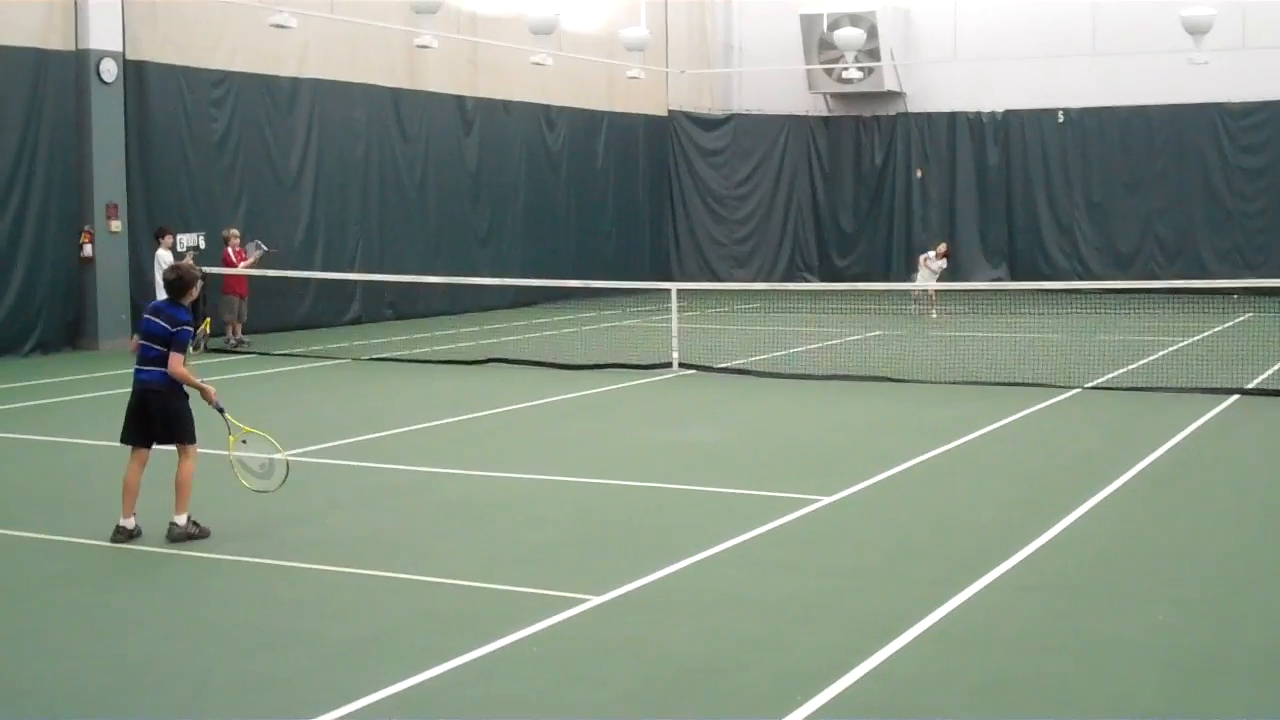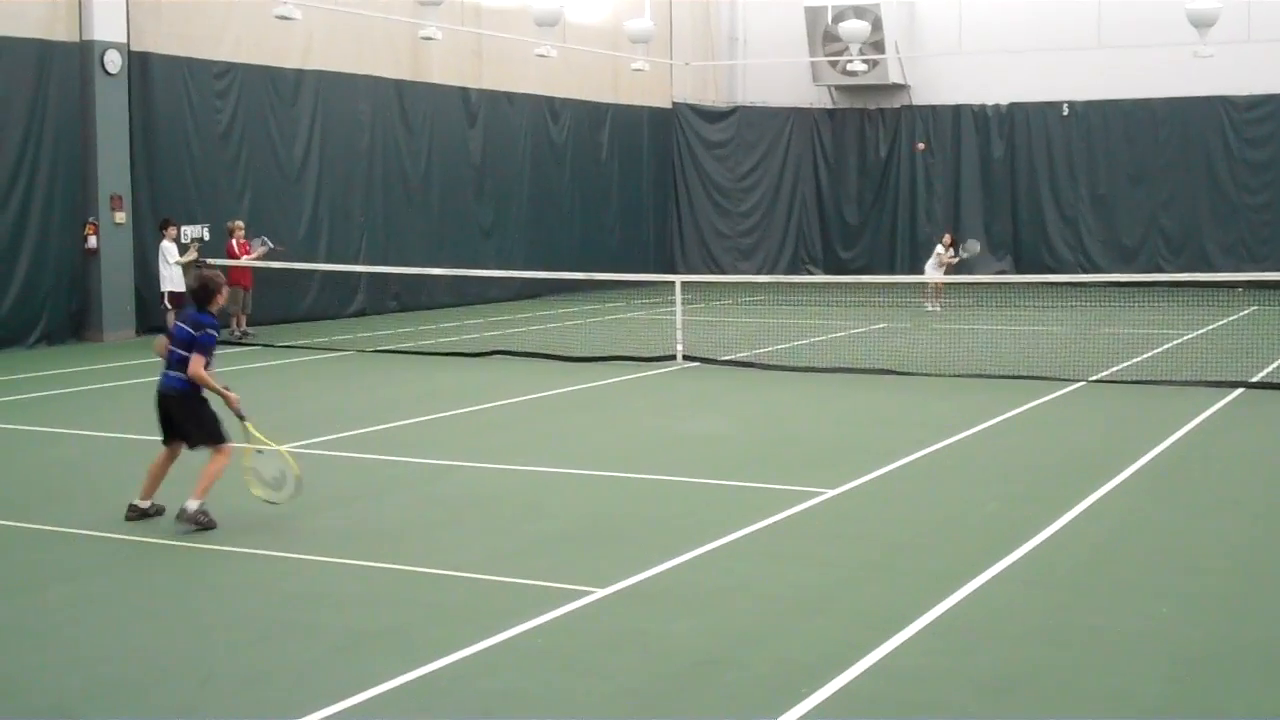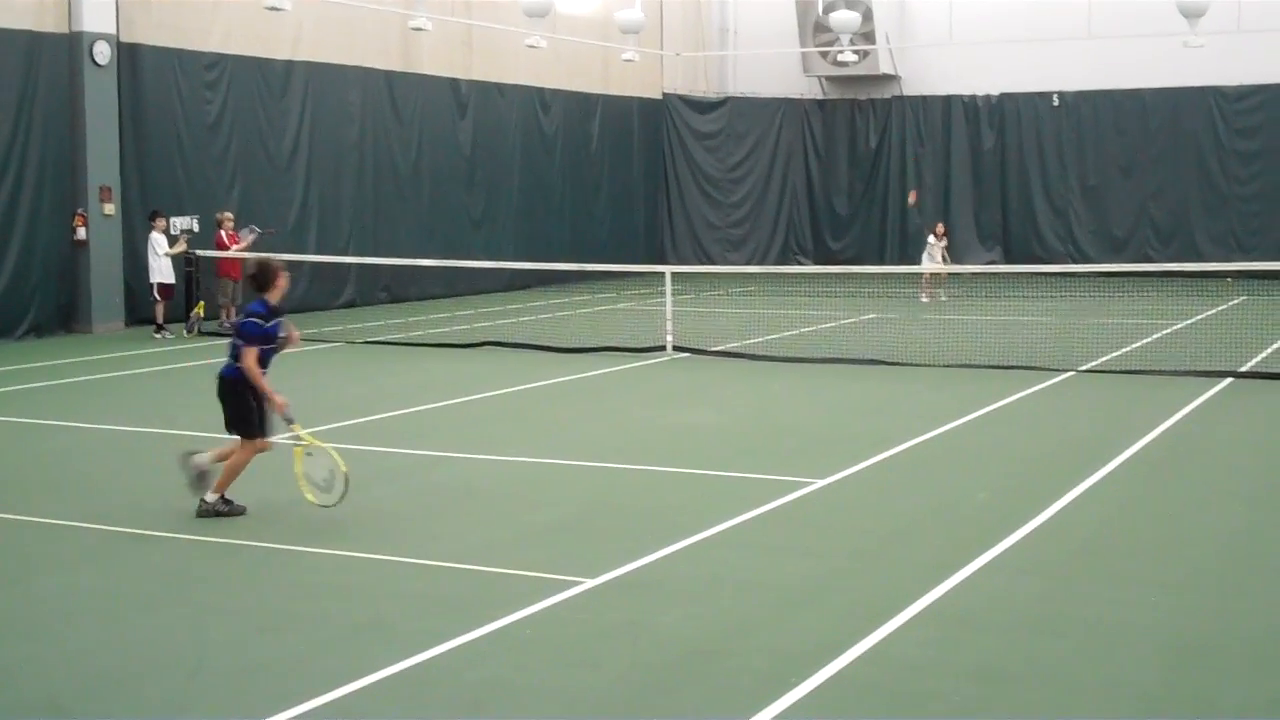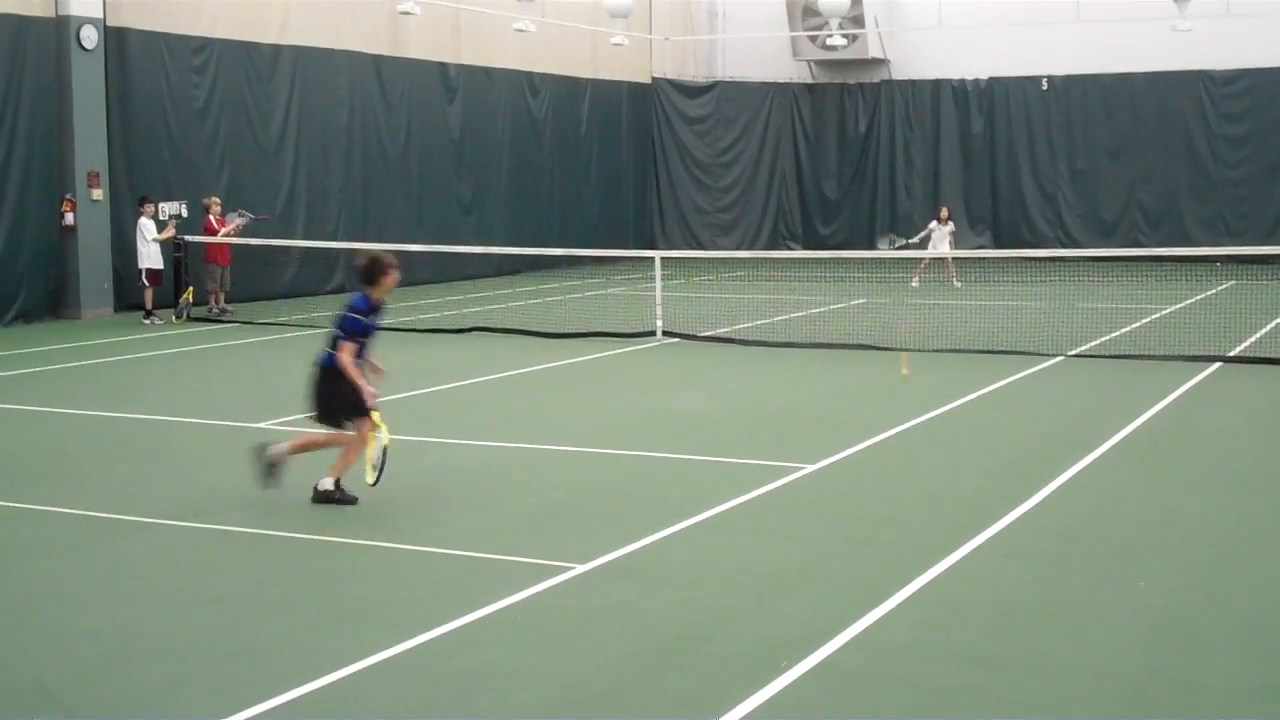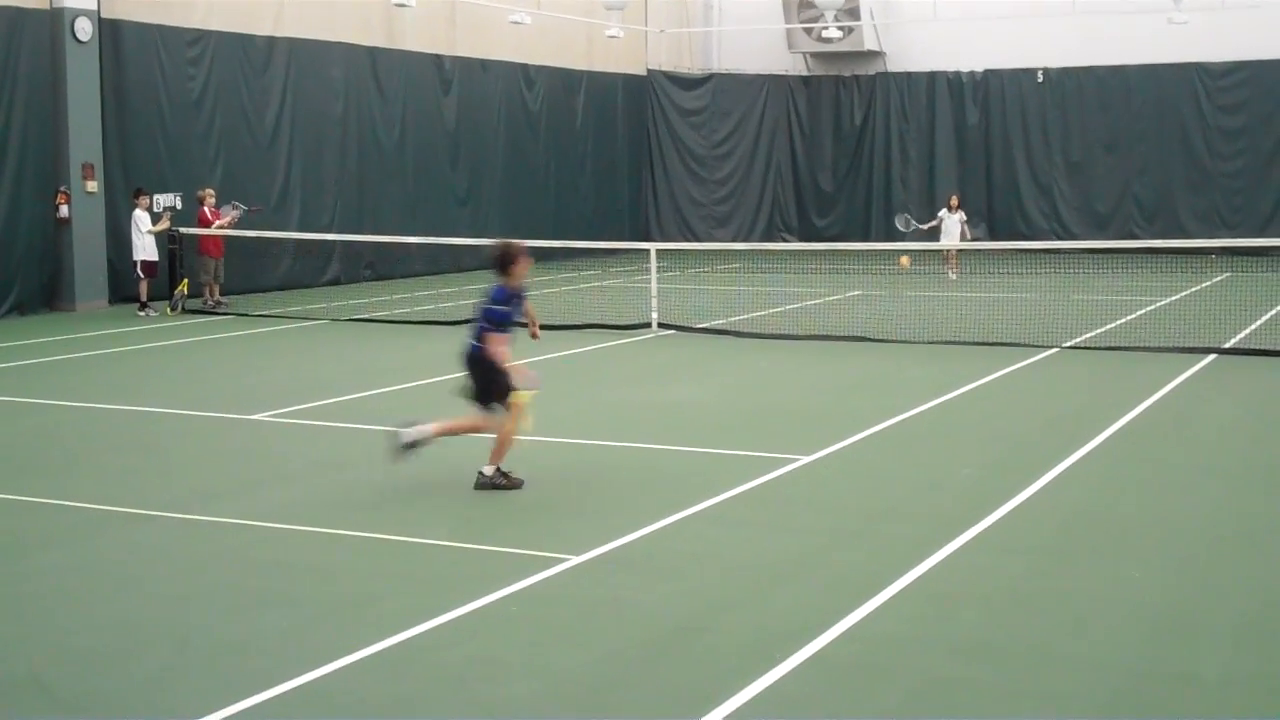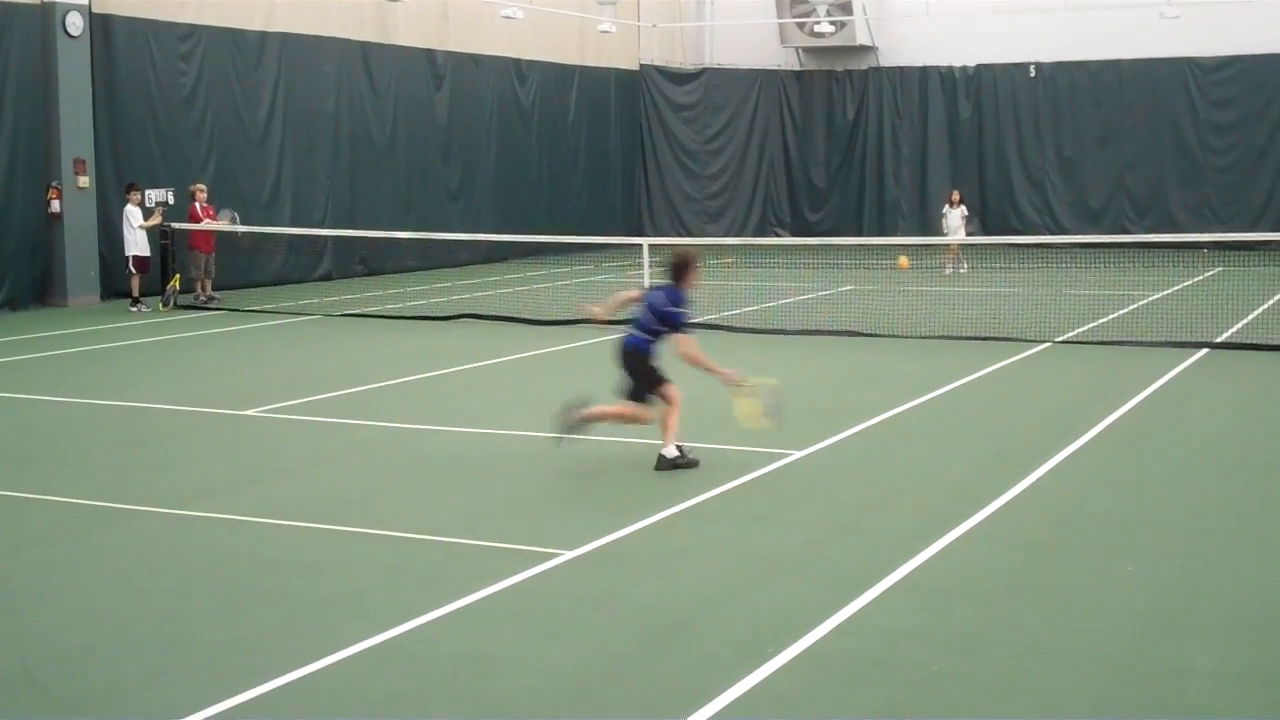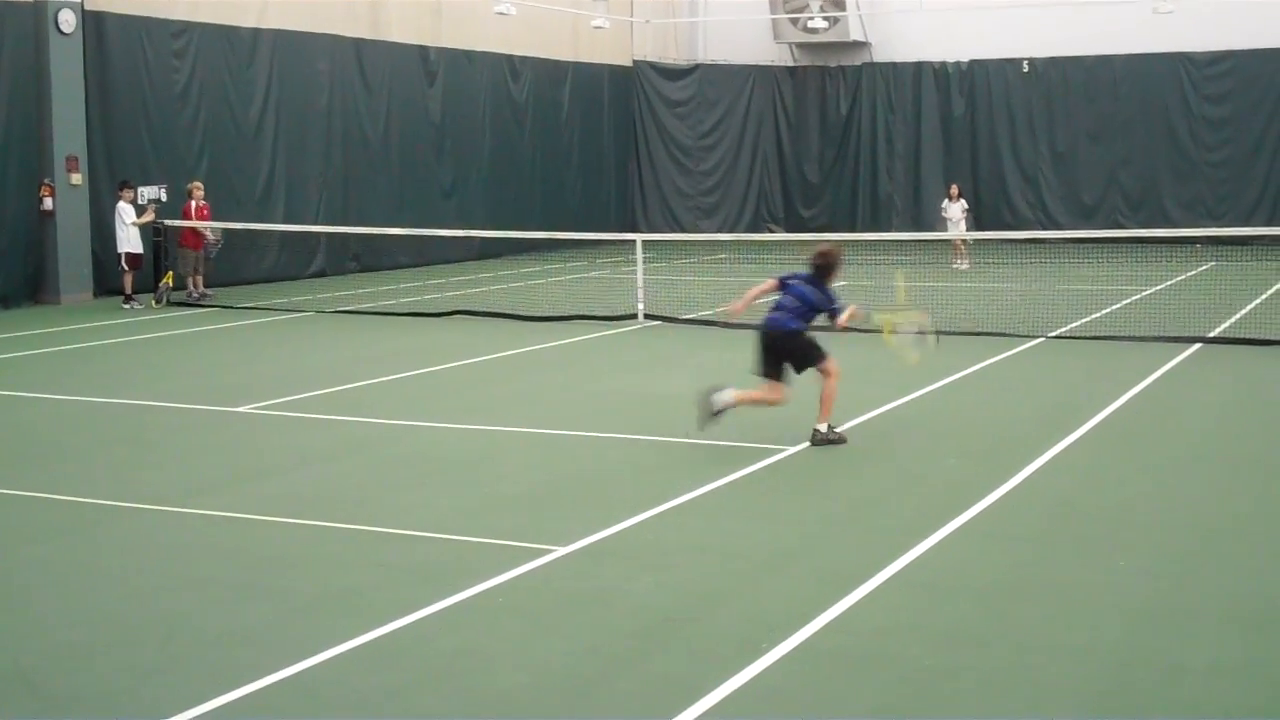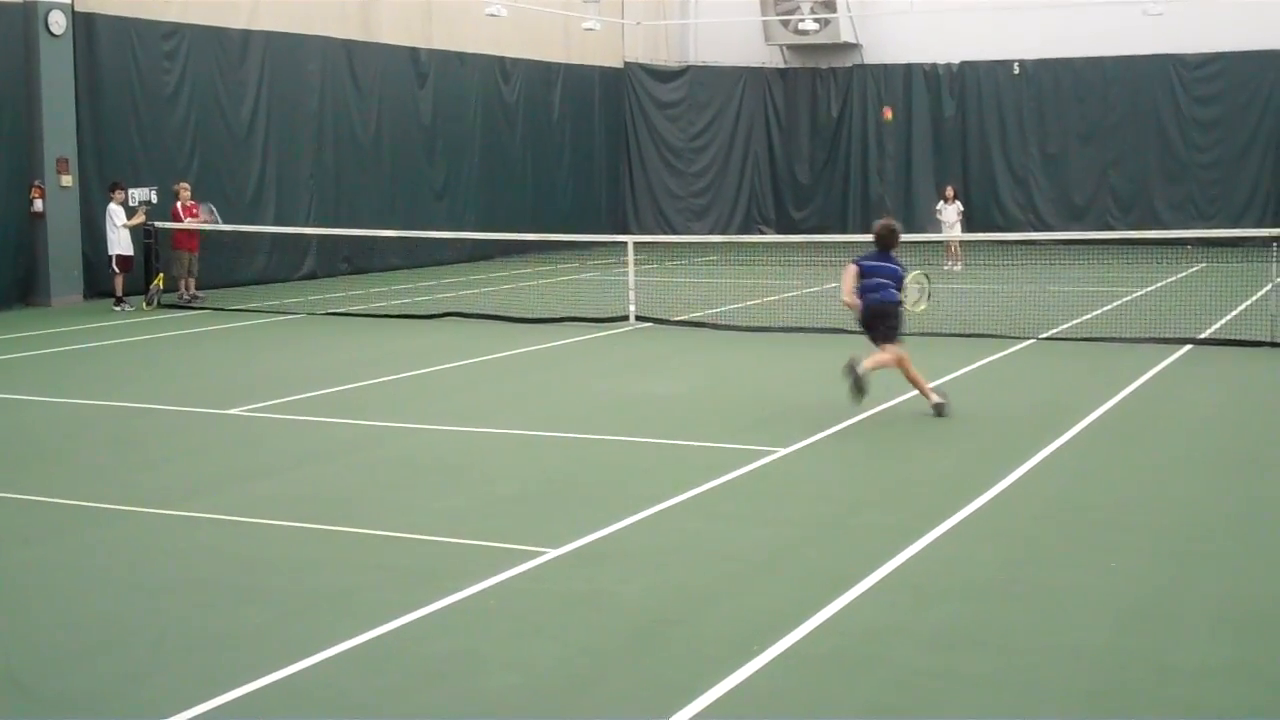
dt=0.3s
person 1, frame 1
left shoulder: (153, 308)
right shoulder: (183, 321)
left elbow: (135, 347)
right elbow: (175, 370)
right wrist: (203, 388)
left hip: (141, 387)
right hip: (167, 391)
left knee: (138, 458)
right knee: (187, 453)
left ankle: (126, 524)
right ankle: (180, 522)
person 1, frame 2
left shoulder: (186, 315)
right shoulder: (207, 327)
left elbow: (162, 349)
right elbow: (195, 372)
right wrist: (224, 394)
left hip: (166, 390)
right hip: (186, 395)
left knee: (172, 448)
right knee: (222, 450)
left ankle: (141, 504)
right ankle: (193, 507)
person 1, frame 3
left shoulder: (274, 311)
right shoulder: (255, 316)
left elbow: (270, 343)
right elbow: (248, 363)
left wrist: (288, 338)
right wrist: (271, 395)
left hip: (250, 382)
right hip: (236, 382)
left knee: (260, 443)
right knee: (251, 444)
left ankle: (200, 460)
right ankle: (211, 500)
person 1, frame 4
left shoulder: (372, 304)
right shoulder: (358, 310)
right elbow: (343, 357)
left wrist: (367, 361)
right wrist: (362, 386)
left hip: (348, 370)
right hip: (334, 371)
left knee: (365, 431)
right knee: (345, 435)
left ankle: (328, 485)
right ankle: (277, 452)
person 1, frame 5
left shoulder: (516, 291)
right shoulder: (500, 301)
left elbow: (525, 305)
right elbow: (494, 346)
left wrist: (533, 324)
right wrist: (515, 370)
left hip: (481, 360)
right hip: (481, 360)
left knee: (487, 423)
right knee: (515, 409)
left ankle: (418, 432)
right ankle: (489, 472)
person 1, frame 6
left shoulder: (662, 290)
right shoulder: (675, 306)
left elbow: (629, 295)
right elbow: (686, 352)
left wrist: (604, 310)
right wrist: (719, 372)
left hip: (634, 349)
right hip: (636, 353)
left knee: (674, 399)
right knee: (643, 415)
left ankle: (670, 452)
right ankle: (583, 414)
person 1, frame 7
left shoulder: (795, 279)
right shoulder: (827, 298)
left elbow: (764, 287)
right elbow: (839, 324)
left wrist: (741, 304)
right wrist: (849, 312)
left hip: (768, 330)
right hip: (789, 334)
left knee: (774, 397)
right knee: (831, 371)
left ankle: (721, 398)
right ankle: (822, 429)
person 1, frame 8
left shoulder: (861, 260)
right shoulder: (898, 267)
left elbow: (850, 271)
left wrist: (846, 294)
left hip: (867, 311)
right hip: (887, 308)
left knee: (901, 358)
right knee: (891, 354)
left ankle: (933, 399)
right ankle: (860, 368)
